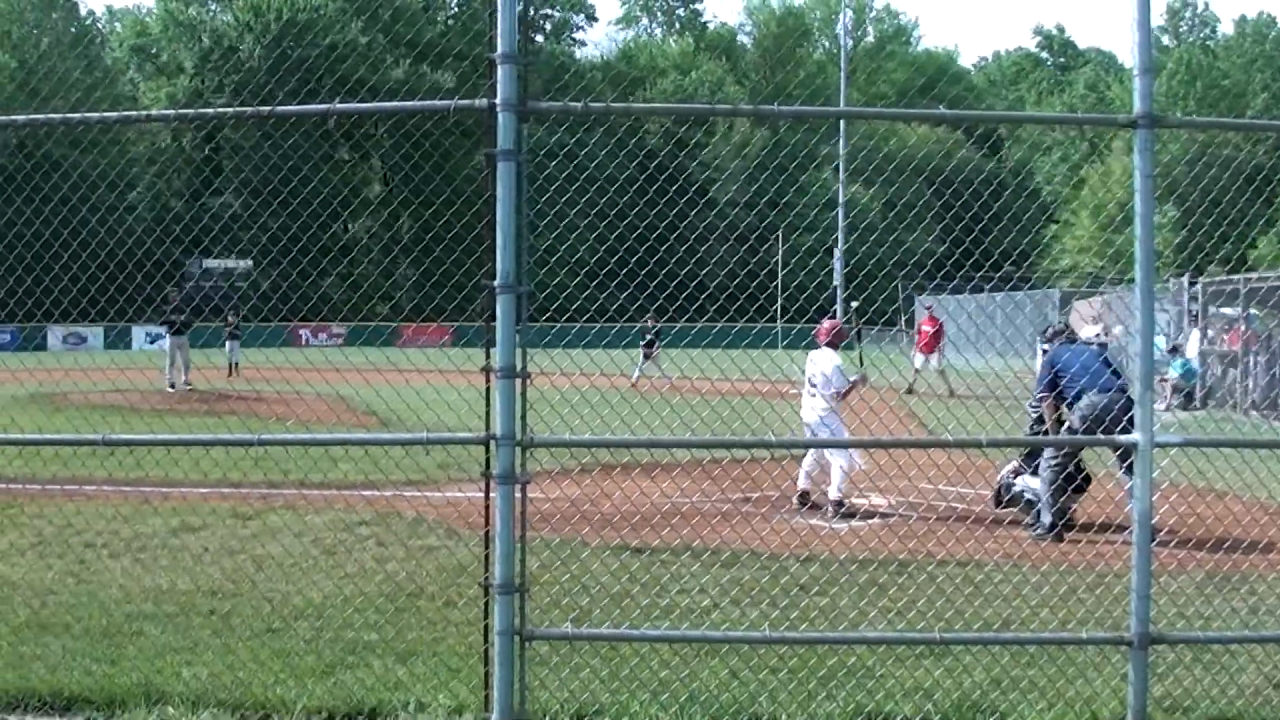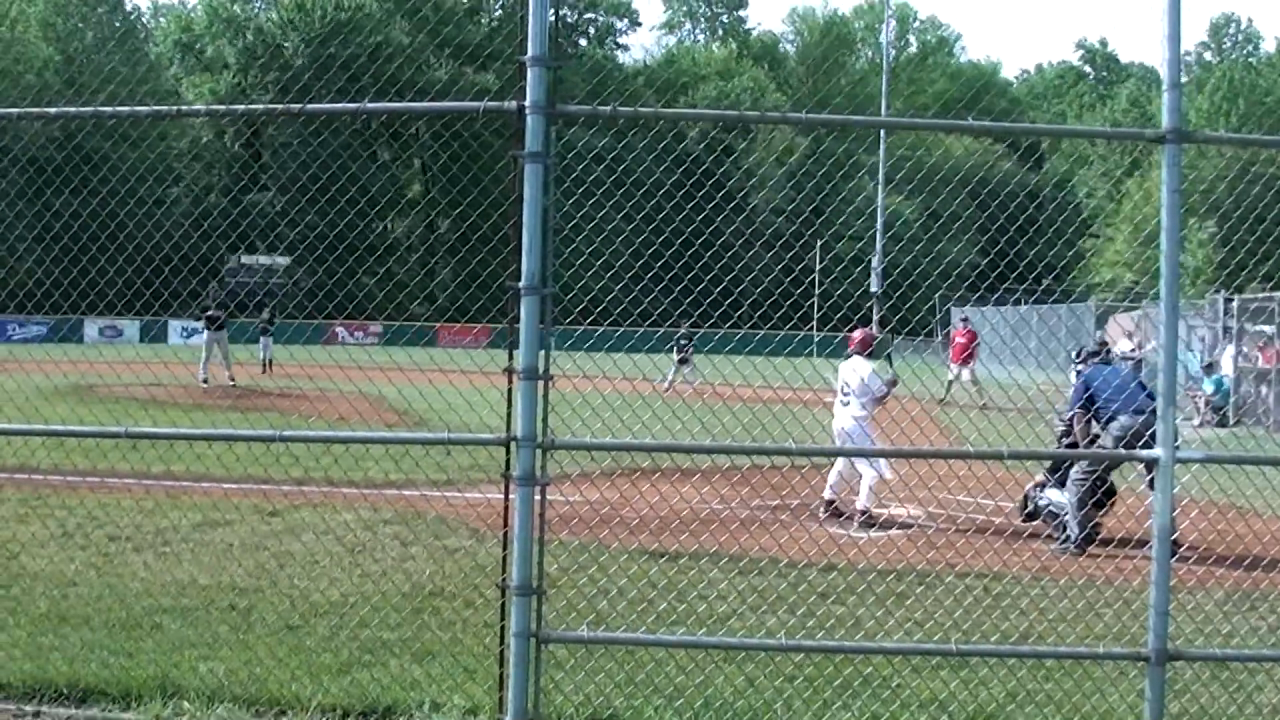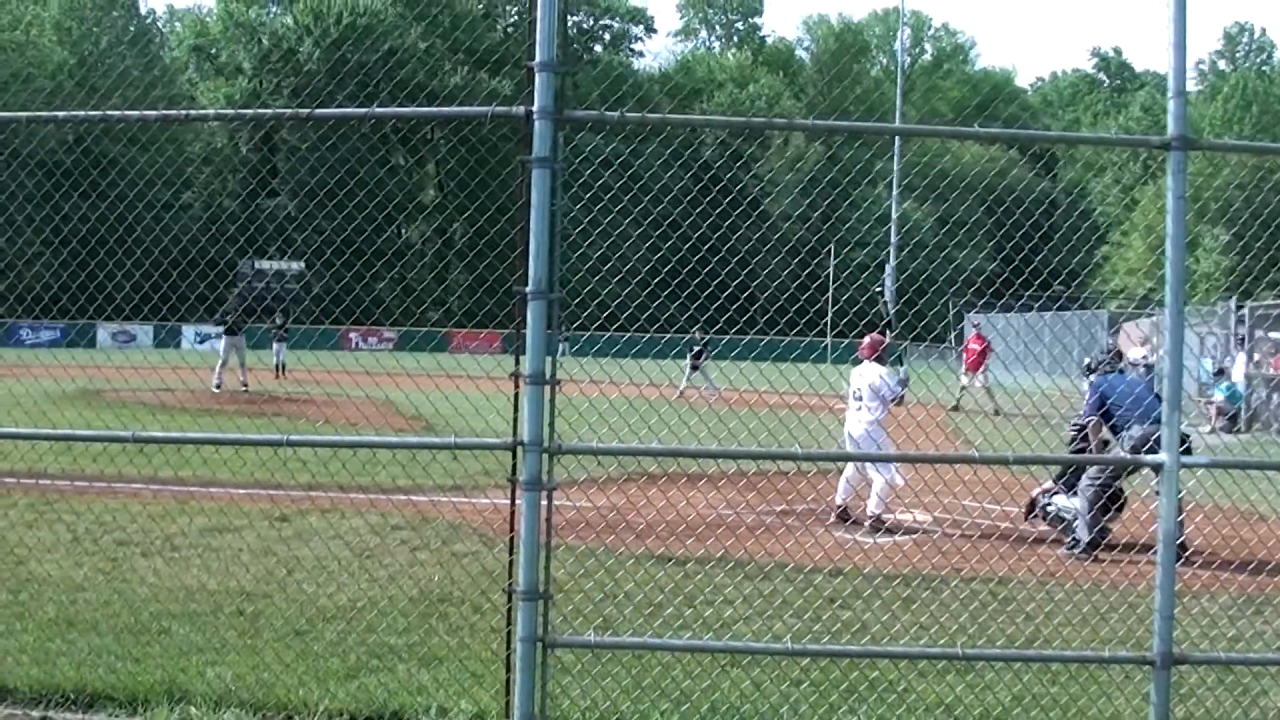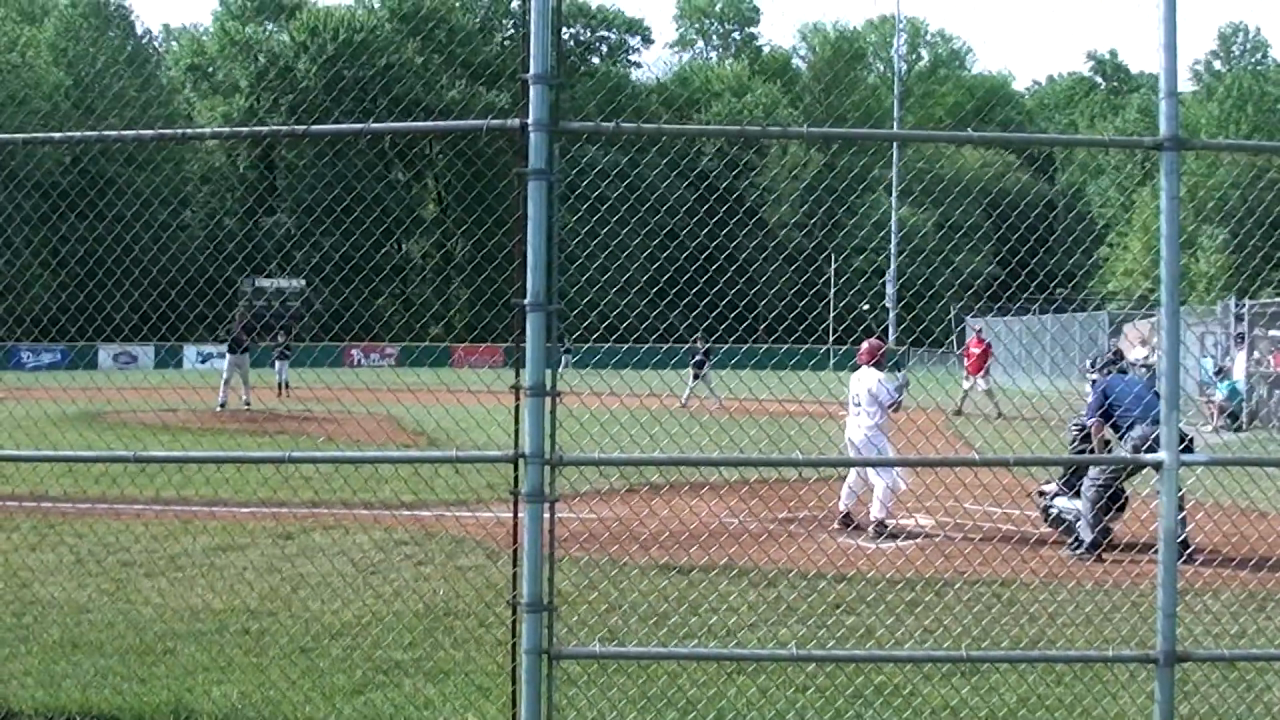
dt=0.2s
person 1, frame 1
left shoulder: (1053, 356)
right shoulder: (1095, 351)
left elbow: (1047, 398)
right elbow: (1122, 385)
left wrist: (1055, 435)
left hip: (1091, 405)
right hip: (1122, 404)
left knee: (1052, 463)
right knee: (1131, 464)
left ankle: (1051, 526)
person 1, frame 2
left shoulder: (1087, 375)
right shoulder: (1128, 373)
left elbow: (1079, 418)
right elbow: (1153, 403)
left hip: (1123, 426)
right hip: (1154, 424)
left knee: (1080, 477)
left ankle: (1076, 540)
person 1, frame 3
left shoulder: (1099, 383)
right shoulder: (1138, 381)
left elbow: (1094, 423)
right elbow: (1162, 410)
left hip: (1138, 435)
left knee: (1091, 483)
left ankle: (1086, 545)
right ankle: (1178, 546)
person 1, frame 4
left shoulder: (1102, 385)
right shoulder: (1141, 382)
left elbow: (1096, 425)
right elbow: (1164, 410)
left hip: (1141, 436)
left knee: (1095, 482)
left ankle: (1089, 546)
right ankle: (1181, 547)
person 2, frame 1
left shoulder: (812, 356)
right shoulder: (834, 361)
right elbow: (840, 395)
left wrist: (849, 381)
right wrist: (856, 382)
left hip: (809, 411)
right hip: (824, 414)
left knee: (815, 453)
right knee: (842, 457)
left ankle: (802, 495)
right ankle: (835, 503)
person 2, frame 2
left shoulder: (844, 365)
right shoulder: (868, 368)
right elbow: (881, 399)
left wrist: (883, 383)
right wrist: (890, 384)
left hip: (840, 420)
right hip: (857, 423)
left knee: (843, 463)
right knee: (872, 468)
left ankle: (828, 504)
right ankle: (863, 513)
person 2, frame 3
left shoulder: (856, 371)
right shoulder: (881, 372)
right elbow: (897, 400)
left wrist: (896, 381)
right wrist: (903, 382)
left hip: (852, 425)
right hip: (869, 429)
left knee: (854, 467)
right knee: (884, 473)
left ankle: (840, 509)
right ankle: (874, 518)
person 2, frame 4
left shoulder: (855, 376)
right shoulder: (878, 378)
right elbow: (894, 407)
left wrist: (894, 386)
right wrist: (900, 387)
left hip: (853, 431)
right hip: (870, 433)
left knee: (857, 473)
right knee: (884, 477)
left ankle: (844, 515)
right ankle: (877, 523)
person 3, frame 1
left shoulder: (1039, 437)
left elbow: (1018, 465)
left wrist: (1000, 479)
left hip: (1062, 488)
right hip: (1077, 487)
left knee: (1009, 483)
person 3, frame 2
left shoulder: (1067, 448)
right shoulder: (1093, 445)
left elbow: (1043, 479)
left wrist: (1029, 489)
right hip: (1102, 502)
left knee: (1037, 498)
person 3, frame 3
left shoulder: (1077, 456)
right shoulder: (1102, 451)
left elbow: (1056, 484)
left wrist: (1036, 494)
right hip: (1112, 509)
left knee: (1046, 503)
right ankle: (1097, 529)
person 3, frame 4
left shoulder: (1080, 456)
right shoulder: (1104, 450)
left elbow: (1062, 487)
left wrist: (1042, 489)
right hip: (1115, 507)
left knee: (1047, 504)
right ankle: (1100, 529)
